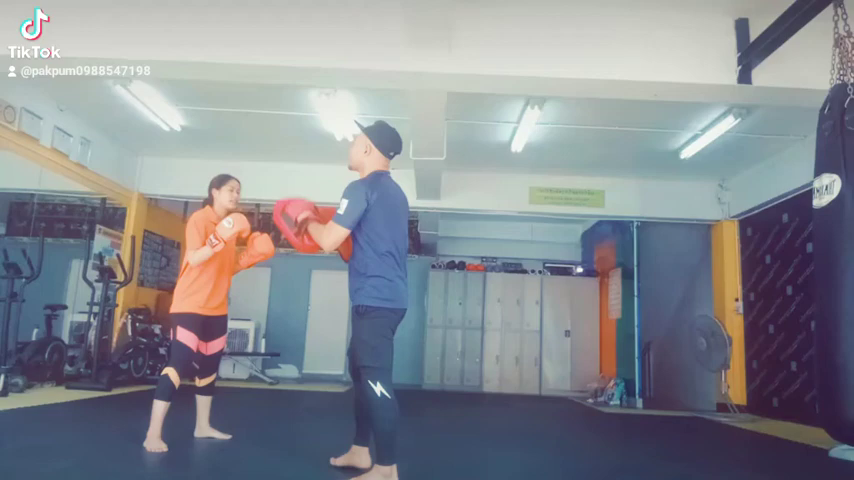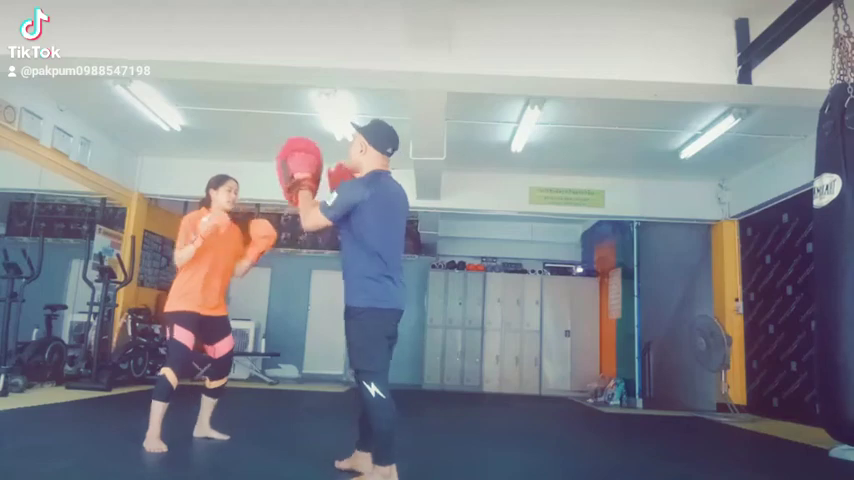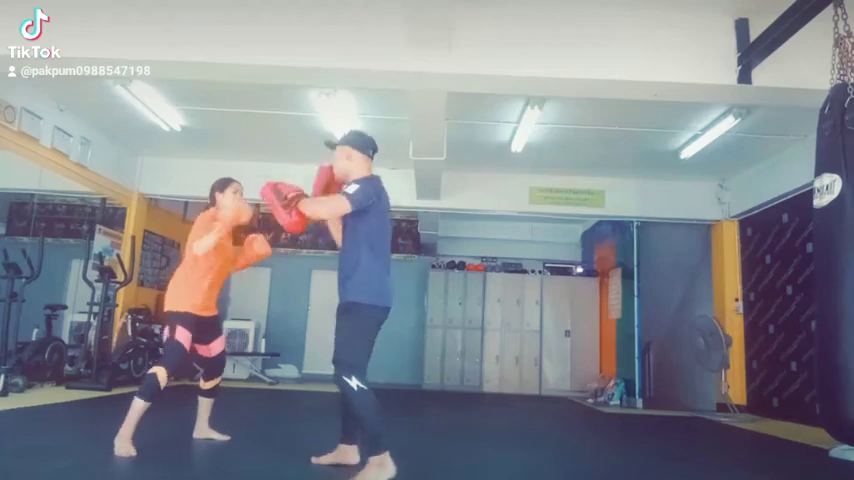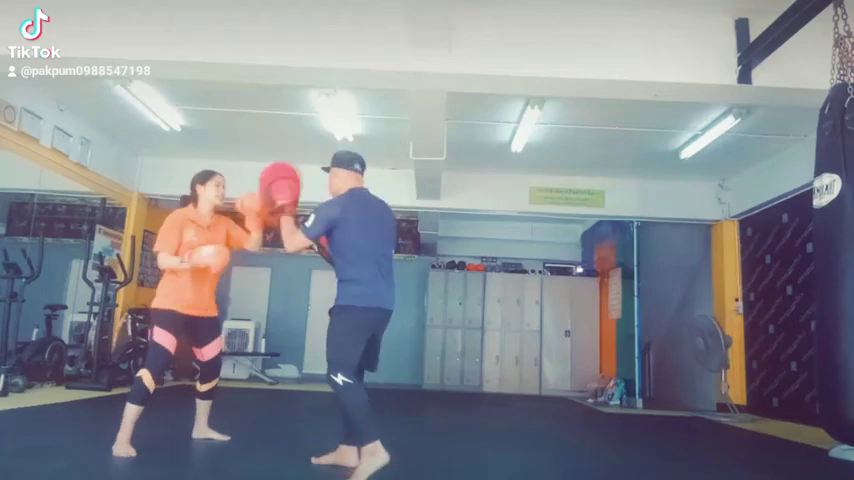
dt=0.3s
person 1, frame 1
left shoulder: (361, 189)
right shoulder: (393, 191)
left elbow: (329, 242)
left wrist: (308, 220)
right wrist: (329, 220)
left hip: (374, 300)
right hip: (389, 298)
left knee: (376, 381)
right knee: (362, 373)
right ankle: (361, 450)
person 1, frame 2
left shoulder: (357, 187)
right shoulder: (395, 191)
left elbow: (309, 222)
left wrist: (303, 186)
left hip: (367, 303)
right hip: (389, 302)
left knee: (372, 383)
right knee: (370, 381)
person 1, frame 3
left shoulder: (368, 186)
right shoulder: (365, 194)
left elbow: (325, 208)
right elbow: (344, 238)
left wrist: (297, 200)
right wrist: (323, 204)
left hip: (363, 299)
right hip: (367, 298)
left knee: (350, 376)
right knee: (349, 375)
right ankle: (348, 447)
person 1, frame 4
left shoulder: (334, 206)
right shoulder: (384, 209)
left elbow: (291, 243)
left wrist: (284, 211)
left hip: (354, 303)
right hip: (382, 304)
left knee: (340, 374)
right knee: (351, 375)
left ankle: (371, 447)
right ankle: (348, 449)
person 2, frame 1
left shoulder: (231, 223)
right shoulder: (199, 219)
right elbow: (194, 260)
left wrist: (252, 256)
right wrist: (221, 238)
left hip: (216, 307)
right hip: (190, 304)
left knee: (209, 365)
right knee: (180, 362)
left ankle: (203, 426)
right ankle: (153, 434)
person 2, frame 2
left shoulder: (234, 231)
right shoulder: (192, 219)
left elbow: (237, 270)
right elbow: (180, 260)
left wrist: (257, 248)
right wrist: (202, 234)
left hip: (214, 308)
right hip: (185, 304)
left knee: (222, 365)
right knee: (177, 362)
left ankle: (203, 426)
right ankle: (153, 434)
person 2, frame 3
left shoulder: (224, 222)
right shoulder: (209, 218)
right elbow: (199, 250)
left wrist: (250, 256)
right wrist: (225, 223)
left hip: (206, 307)
right hip: (183, 304)
left knee: (215, 363)
right knee: (172, 361)
left ankle: (202, 427)
right ankle: (125, 434)
person 2, frame 4
left shoulder: (223, 224)
right shoulder: (178, 218)
left elbow: (253, 245)
right elbow: (162, 260)
left wrist: (253, 218)
right wrist: (191, 261)
left hip: (205, 309)
right hip: (172, 304)
left knee: (211, 367)
right knee: (156, 364)
left ankle: (202, 428)
right ankle: (123, 438)
